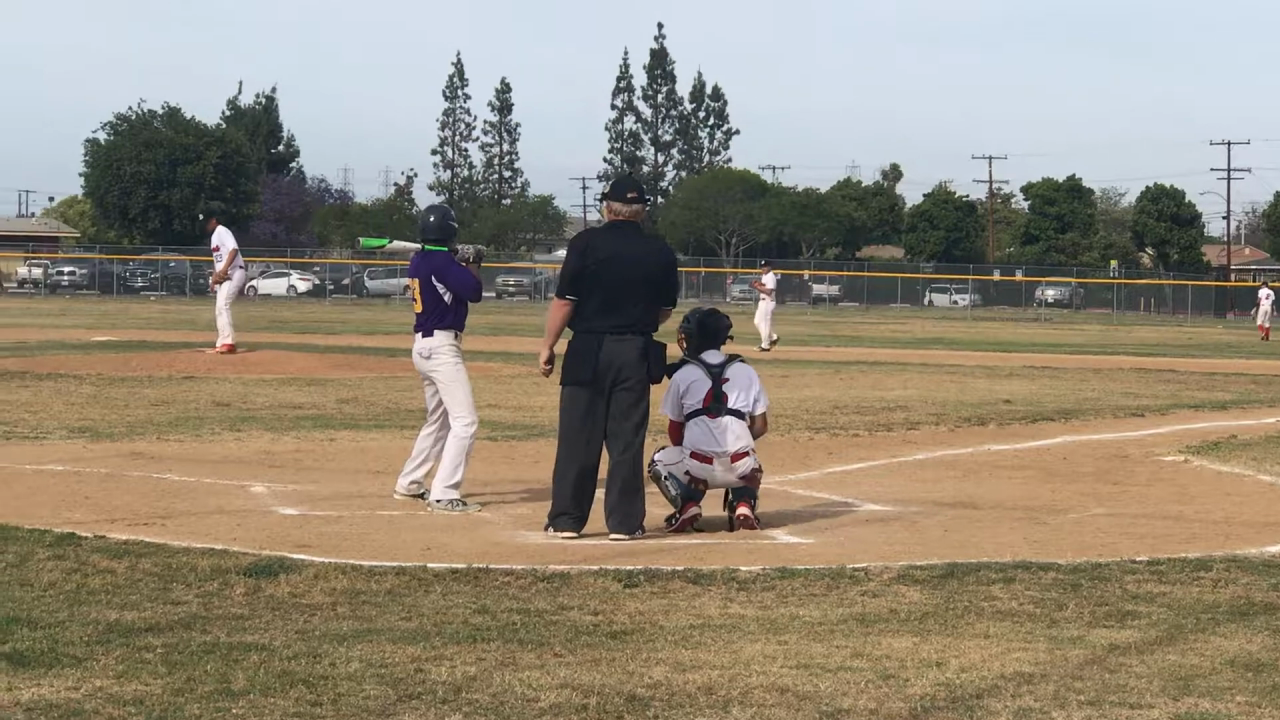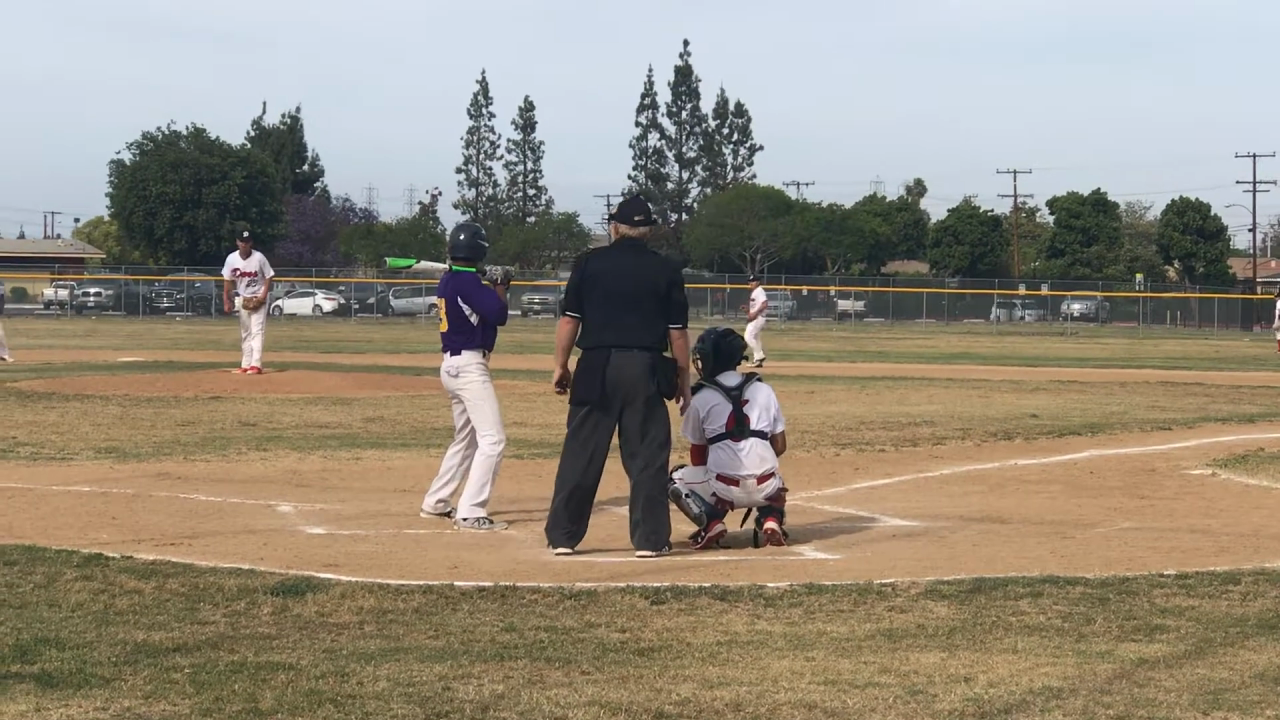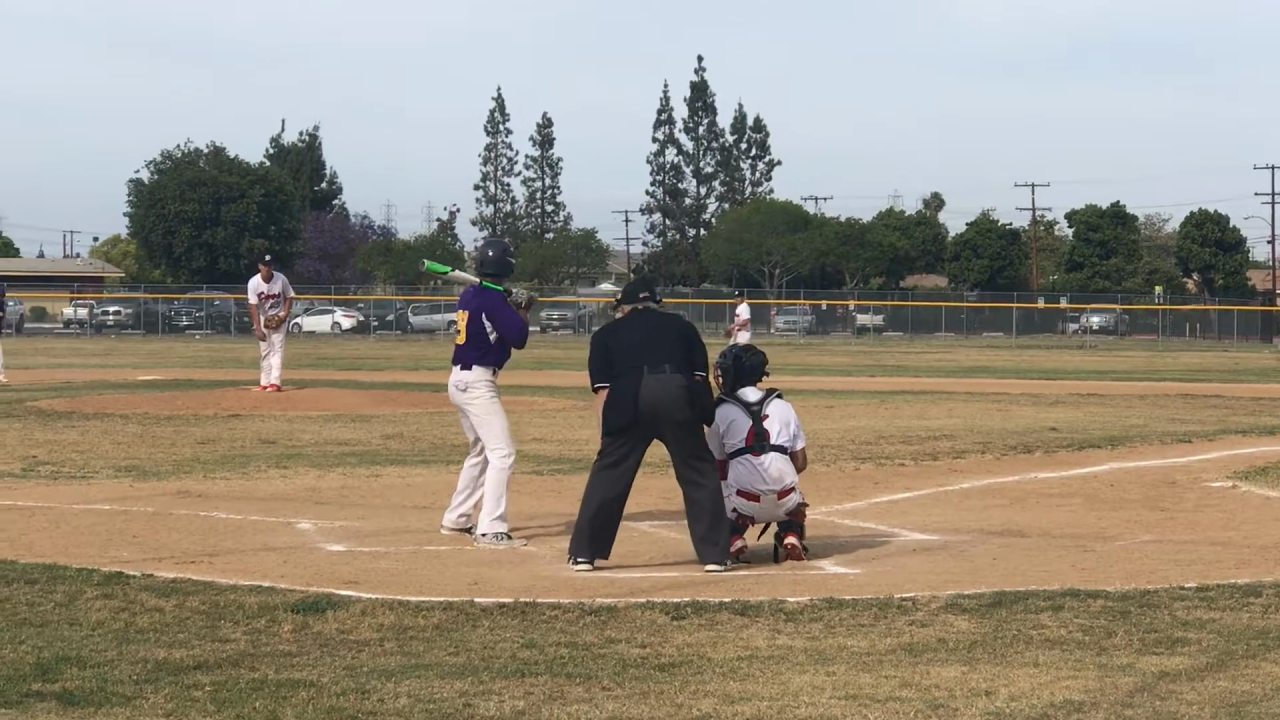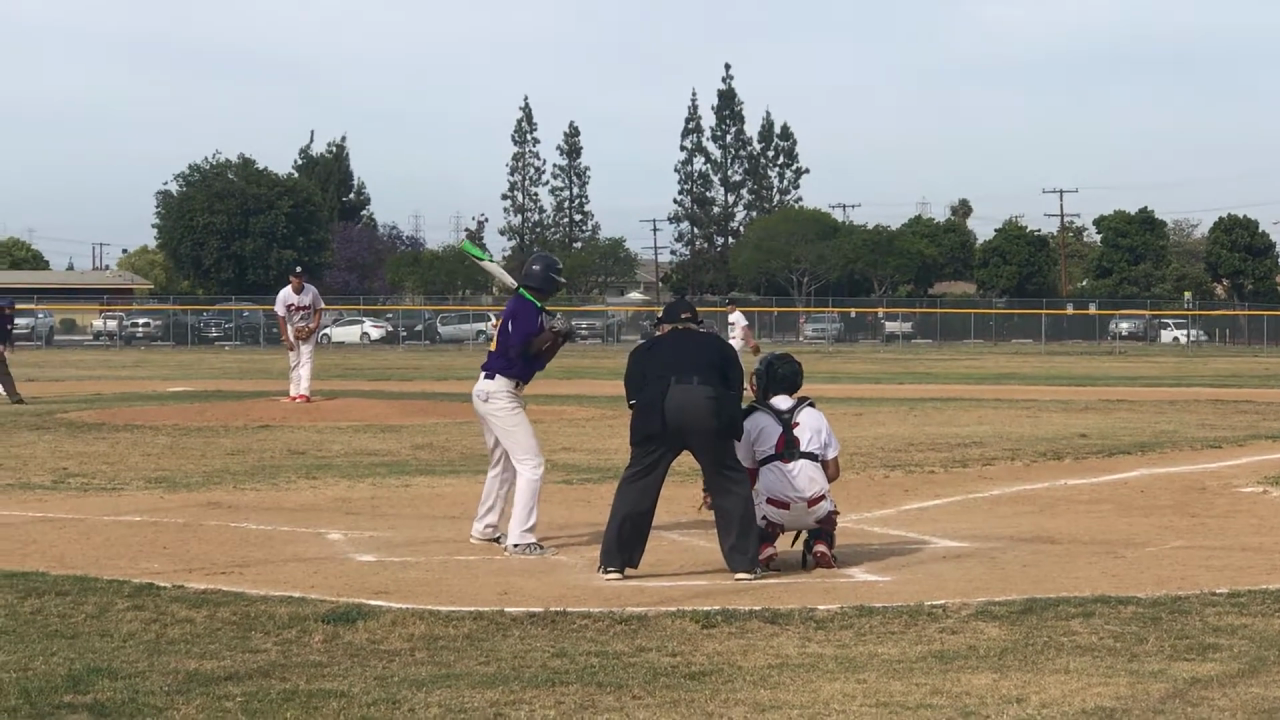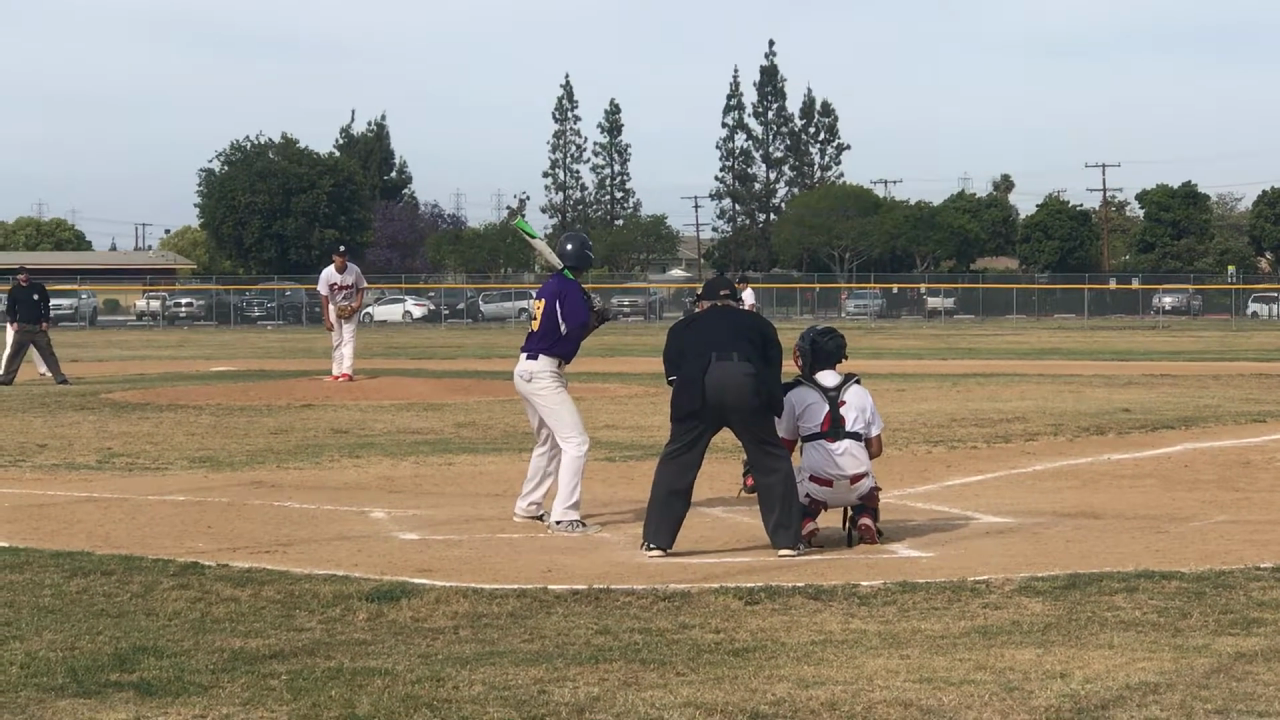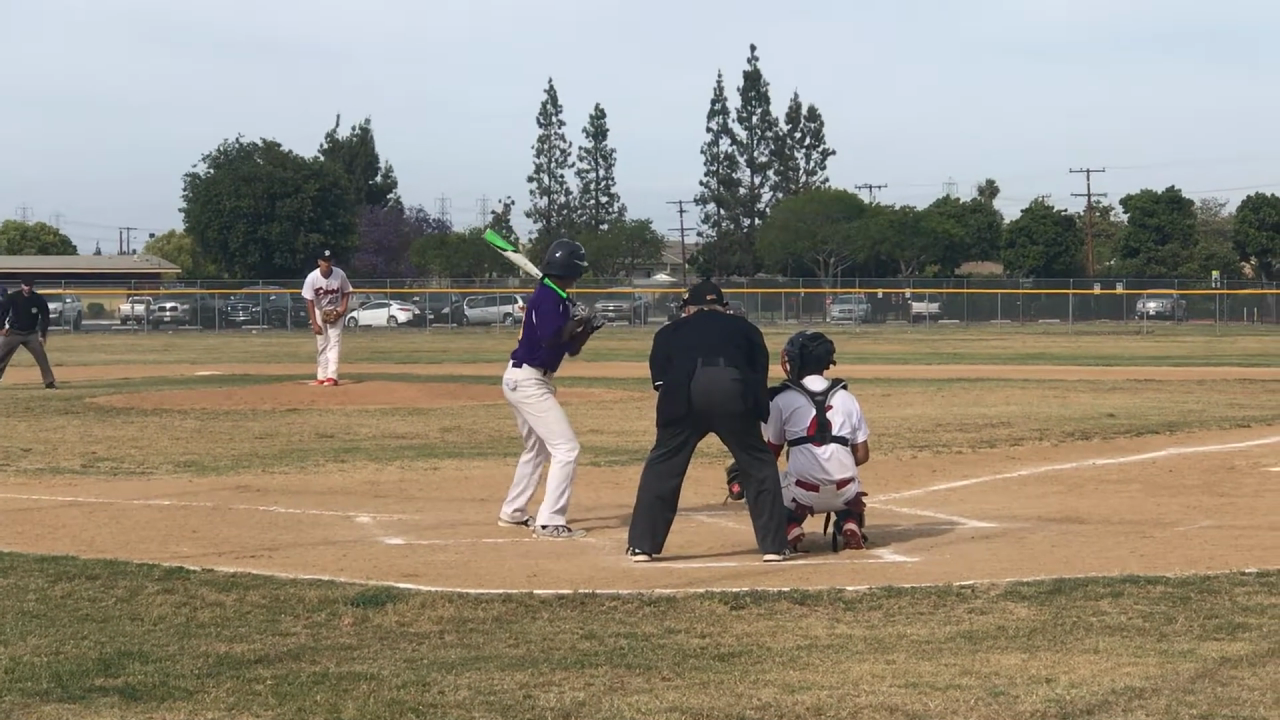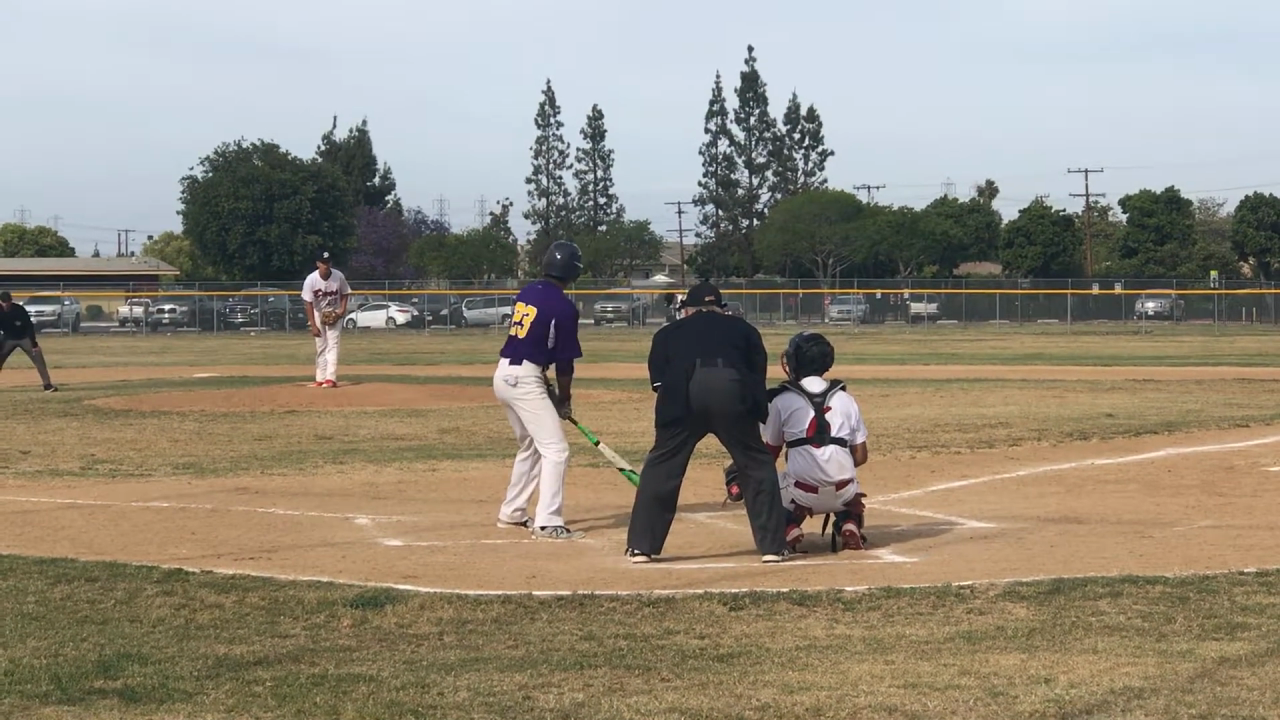
dt=0.7s
person 1, frame 1
left shoulder: (586, 243)
right shoulder: (660, 252)
left elbow: (564, 301)
right elbow: (665, 309)
left wrist: (547, 346)
left hip: (588, 351)
right hip: (636, 353)
left knee: (577, 437)
right knee: (627, 441)
left ankle: (566, 519)
right ankle: (625, 522)
person 1, frame 2
left shoulder: (589, 262)
right shoulder: (666, 269)
left elbow: (569, 320)
right elbow: (677, 332)
left wrist: (561, 366)
right wrist: (684, 379)
left hip: (596, 368)
right hip: (645, 369)
left knee: (580, 454)
right knee: (647, 458)
left ankle: (562, 536)
right ankle: (650, 539)
person 1, frame 3
left shoulder: (606, 333)
right shoulder: (680, 325)
left elbow: (604, 390)
right elbow: (699, 376)
left wrist: (607, 438)
left hip: (629, 397)
right hip: (678, 391)
left knee: (607, 473)
right knee: (700, 473)
left ankle: (583, 553)
right ankle: (715, 555)
person 1, frame 4
left shoulder: (644, 349)
right shoulder: (719, 345)
left elbow: (636, 401)
right elbow: (734, 394)
left wrist: (648, 444)
right wrist: (720, 442)
left hip: (658, 408)
right hip: (708, 405)
left knee: (637, 482)
right knee: (731, 482)
left ankle: (613, 563)
right ankle: (744, 564)
person 1, frame 5
left shoulder: (683, 326)
right shoulder: (758, 322)
left elbow: (673, 372)
right elbow: (774, 367)
left wrist: (687, 404)
right wrist: (770, 402)
left hip: (698, 387)
right hip: (747, 383)
left knee: (676, 460)
right knee: (773, 460)
left ankle: (656, 540)
right ankle: (787, 540)
person 1, frame 6
left shoulder: (669, 331)
right shoulder: (745, 328)
left elbow: (660, 377)
right elbow: (760, 373)
right wrist: (757, 410)
left hip: (685, 393)
right hip: (734, 390)
left knee: (662, 465)
right knee: (760, 464)
left ankle: (642, 546)
right ankle: (773, 545)
person 1, frame 7
left shoulder: (668, 333)
right shoulder: (743, 328)
left elbow: (658, 378)
right elbow: (759, 374)
right wrist: (755, 410)
left hip: (683, 393)
right hip: (732, 390)
left knee: (660, 466)
right knee: (758, 464)
left ankle: (641, 547)
right ankle: (772, 546)
person 2, frame 1
left shoulder: (419, 260)
right shoulder: (442, 260)
right elbow: (474, 292)
left wrist: (460, 262)
right wrist: (472, 264)
left hip: (425, 345)
right hip: (441, 347)
left knee: (438, 421)
right knee: (465, 421)
left ankle: (408, 484)
right ankle: (444, 495)
person 2, frame 2
left shoulder: (448, 280)
right shoulder: (468, 281)
right elbow: (499, 315)
left wrist: (491, 286)
right wrist: (500, 286)
left hip: (454, 365)
right hip: (469, 366)
left knee: (466, 439)
right knee: (492, 439)
left ankle: (435, 502)
right ankle: (470, 513)
person 2, frame 3
left shoulder: (469, 295)
right shoulder: (494, 298)
right elbow: (519, 339)
left wrist: (512, 306)
right wrist: (522, 310)
left hip: (462, 379)
right hip: (477, 382)
left knee: (480, 453)
right knee: (502, 454)
left ankle: (455, 519)
right ankle: (490, 530)
person 2, frame 4
left shoulder: (520, 306)
right shoulder: (527, 308)
left elbow: (537, 361)
right elbow: (520, 348)
left wrist: (559, 339)
right wrist: (551, 332)
left hip: (490, 390)
right hip: (499, 393)
left knee: (503, 464)
right knee: (531, 465)
left ankle: (484, 529)
right ankle: (520, 540)
person 2, frame 5
left shoulder: (549, 287)
right shoulder: (571, 288)
right elbow: (577, 330)
left wrist: (596, 320)
right wrist: (595, 314)
left hip: (529, 370)
right hip: (542, 373)
left knee: (549, 441)
right knee: (575, 442)
left ankle: (528, 507)
right ankle: (564, 517)
person 2, frame 6
left shoulder: (556, 297)
right shoulder: (548, 296)
left elbow: (572, 348)
right elbow: (550, 341)
left wrist: (586, 327)
right wrist: (575, 322)
left hip: (522, 379)
right hip: (528, 381)
left knee: (537, 449)
right knee: (566, 448)
left ankle: (512, 512)
right ankle: (549, 522)
person 2, frame 7
left shoulder: (527, 293)
right shoulder: (563, 306)
right elbow: (564, 361)
left wrist: (547, 386)
right wrist: (563, 400)
left hip: (505, 374)
right hip: (525, 378)
left knee: (531, 447)
right knee: (555, 449)
left ankle: (512, 513)
right ankle: (547, 523)
person 3, frame 1
left shoulder: (683, 374)
right shoulder: (747, 372)
left elbow: (675, 431)
right elbow: (760, 427)
left hip: (699, 467)
right hip: (740, 468)
left knee: (660, 460)
left ankle: (686, 504)
right ankle: (744, 504)
person 3, frame 2
left shoulder: (701, 398)
right shoulder: (764, 390)
left elbow: (697, 455)
right elbow: (780, 446)
left hip: (724, 489)
right hip: (763, 488)
left knee: (677, 479)
left ankle: (710, 523)
right ankle: (771, 520)
person 3, frame 3
left shoulder: (722, 413)
right shoulder: (784, 406)
left elbow: (719, 470)
right elbow: (800, 463)
left hip: (744, 504)
right hip: (784, 503)
left ankle: (732, 539)
right ankle: (792, 538)
person 3, frame 4
left shoulder: (752, 421)
right shoulder: (816, 415)
right elbow: (833, 472)
left hip: (774, 512)
right hip: (816, 511)
left ankle: (763, 547)
right ankle: (821, 546)
person 3, frame 5
left shoulder: (796, 395)
right shoulder: (860, 392)
left elbow: (784, 450)
right elbow: (875, 449)
left hip: (817, 489)
right hip: (859, 488)
left ankle: (804, 522)
right ankle: (865, 519)
person 3, frame 6
left shoulder: (782, 399)
right shoulder: (847, 398)
left elbow: (770, 454)
right elbow: (861, 455)
left hip: (803, 494)
right hip: (844, 493)
left ankle: (789, 528)
right ankle: (850, 526)
person 3, frame 7
left shoulder: (782, 400)
right shoulder: (846, 399)
left elbow: (769, 455)
right elbow: (860, 456)
left hip: (802, 495)
right hip: (842, 494)
left ankle: (788, 529)
right ankle: (850, 526)
